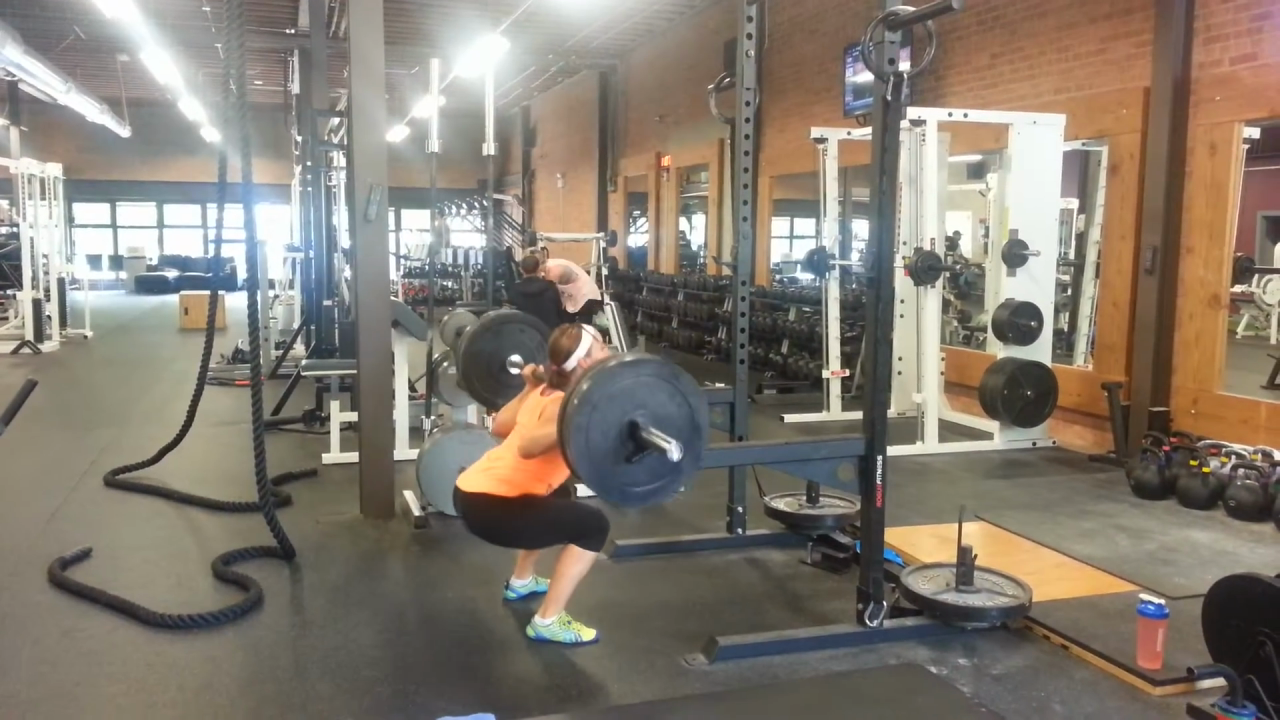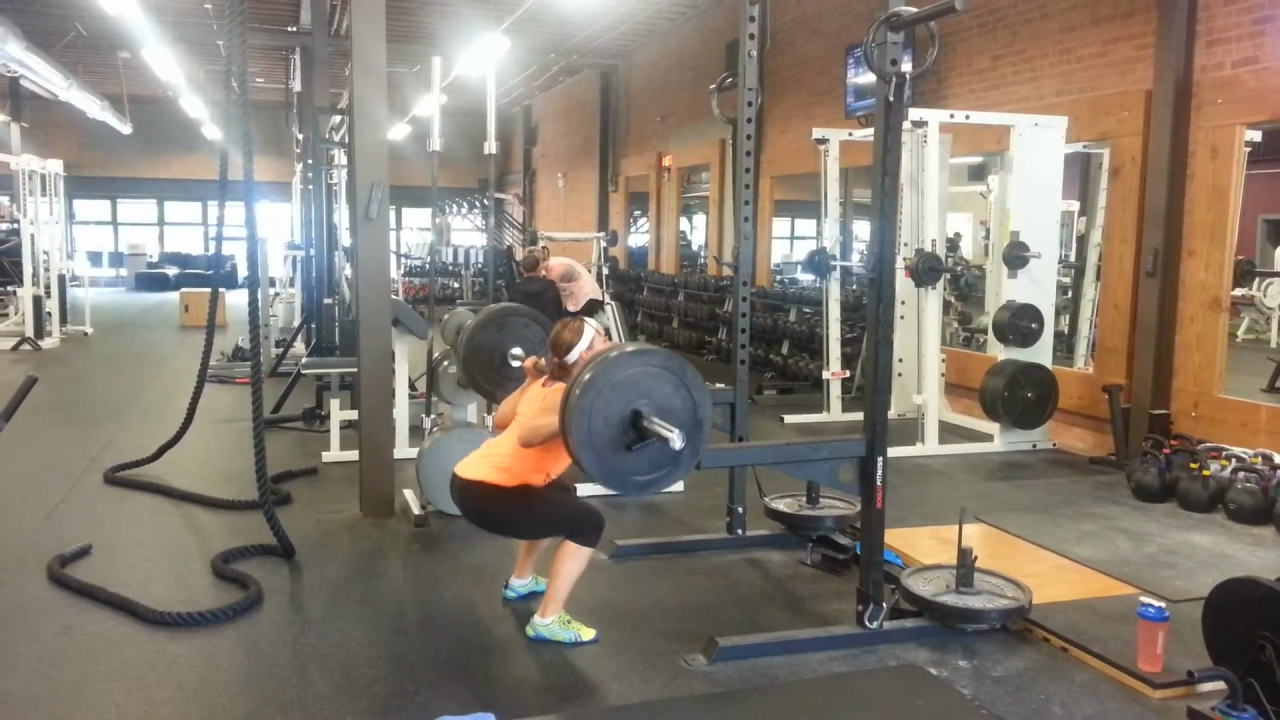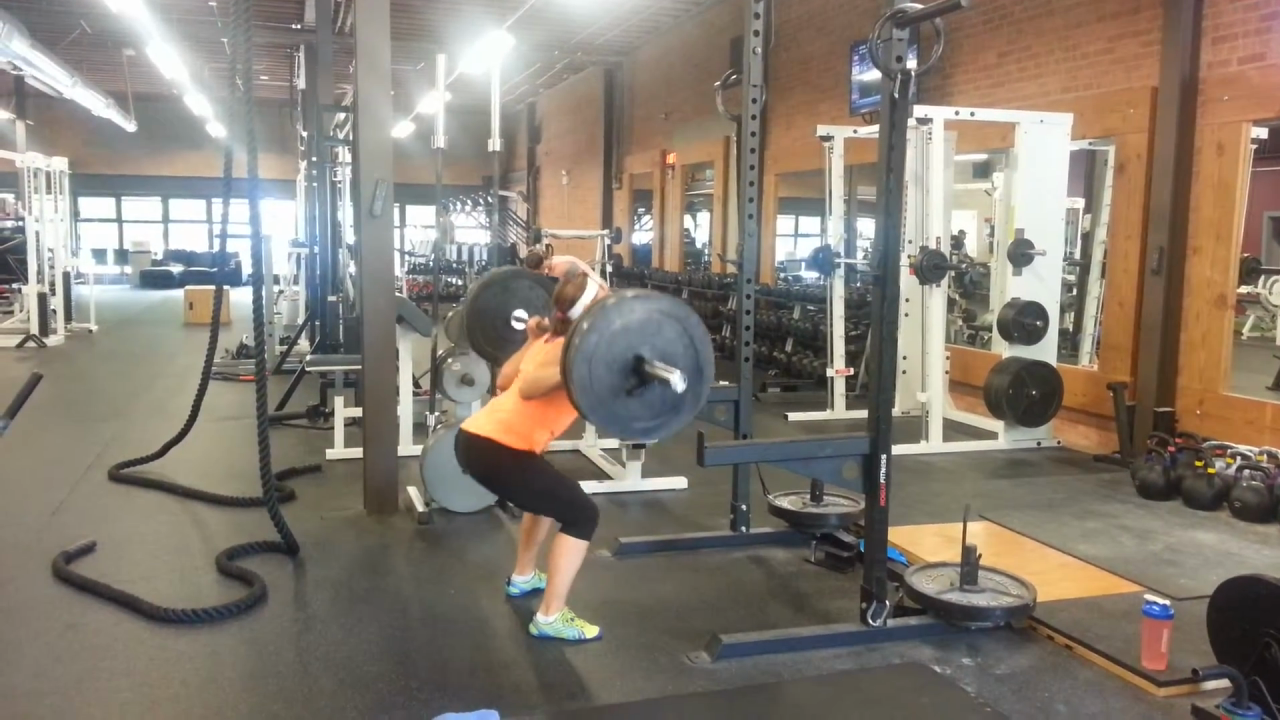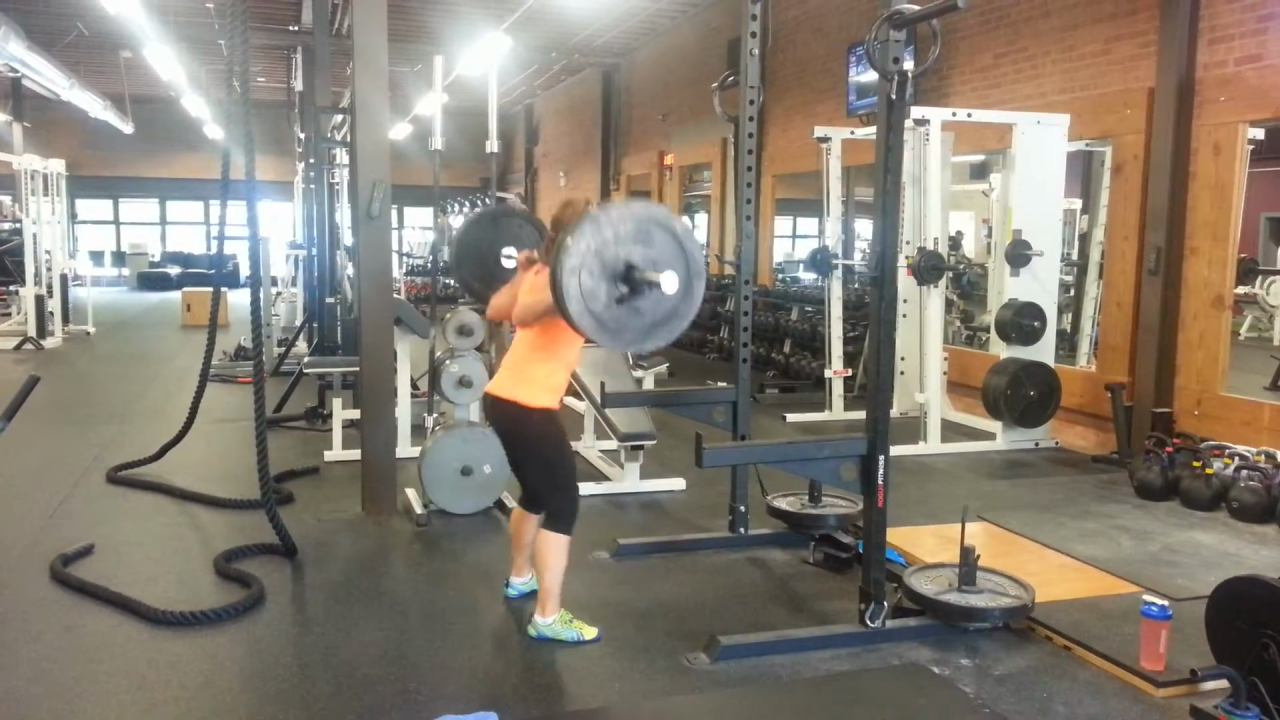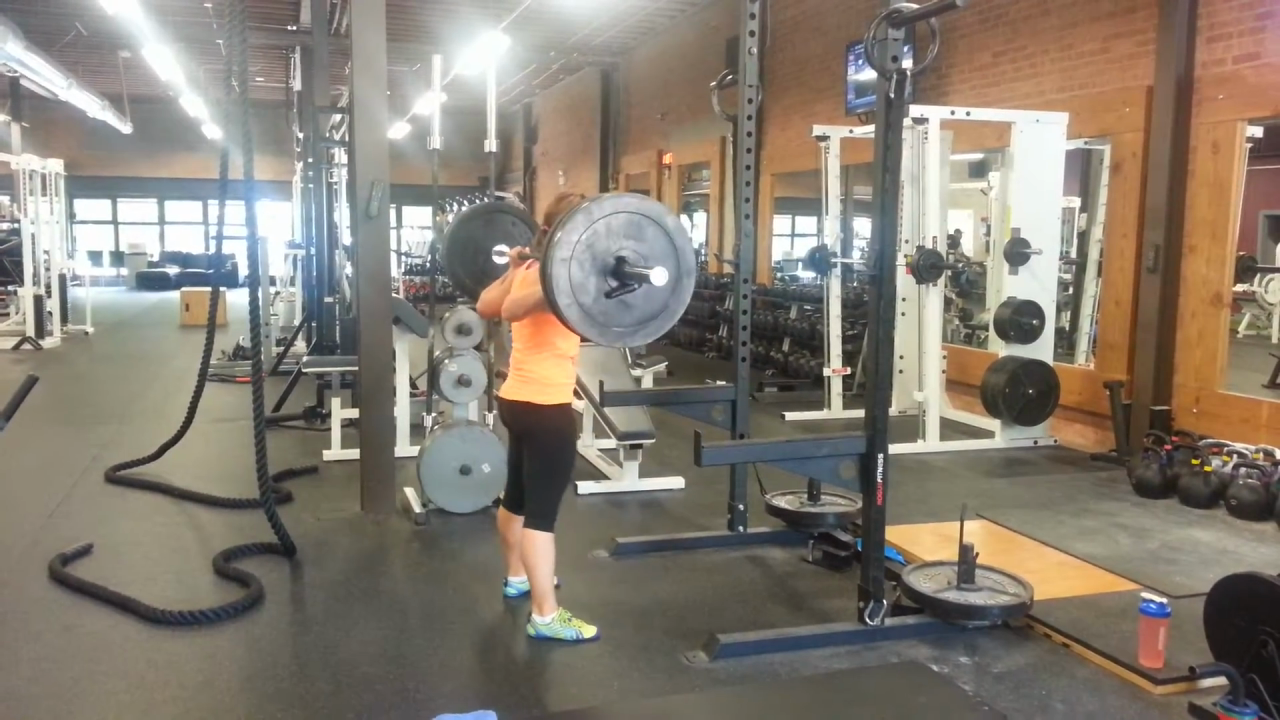
dt=0.4s
person 1, frame 1
left shoulder: (545, 392)
left elbow: (500, 427)
right elbow: (528, 447)
left wrist: (528, 386)
left hip: (474, 490)
right hip: (488, 506)
left knee: (560, 496)
right knee: (593, 526)
left ankle: (520, 581)
right ankle: (547, 621)
person 1, frame 2
left shoulder: (548, 383)
left elbow: (500, 420)
right elbow: (528, 436)
left wrist: (529, 379)
left hip: (471, 479)
right hip: (485, 492)
left knee: (560, 498)
right knee: (588, 522)
left ankle: (521, 581)
right ankle: (547, 621)
person 1, frame 3
left shoulder: (550, 342)
left elbow: (504, 380)
right elbow: (529, 388)
left hip: (476, 437)
right hip: (496, 448)
left knee: (551, 493)
right knee: (582, 514)
left ankle: (523, 577)
right ankle: (551, 618)
person 1, frame 4
left shoulder: (540, 272)
left elbow: (495, 311)
right elbow: (523, 315)
left wrist: (522, 272)
left hip: (504, 398)
right hip: (529, 407)
left knee: (536, 496)
right knee: (562, 509)
left ankle: (520, 578)
right ankle: (548, 618)
person 1, frame 5
left shoulder: (531, 268)
left elbow: (486, 306)
right elbow: (512, 310)
left wrist: (513, 268)
left hip: (517, 399)
right hip: (545, 406)
left knee: (519, 497)
right knee: (541, 511)
left ankle: (517, 577)
right ankle: (546, 617)
